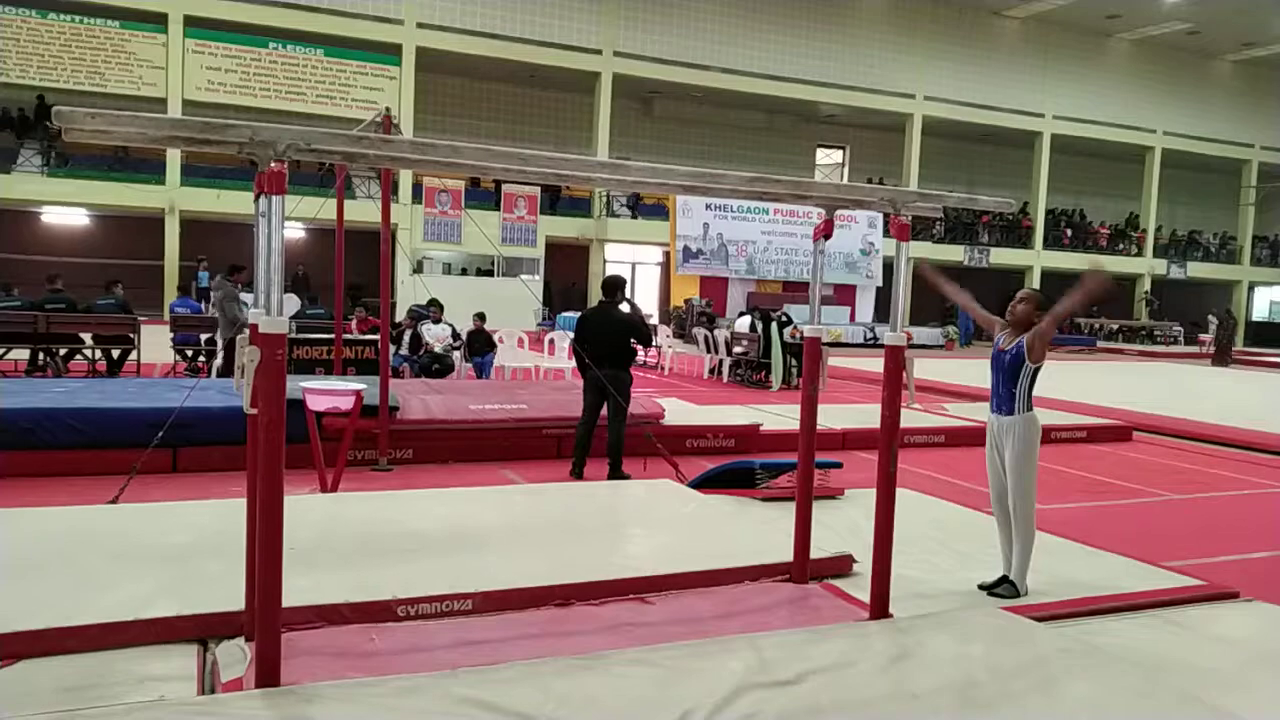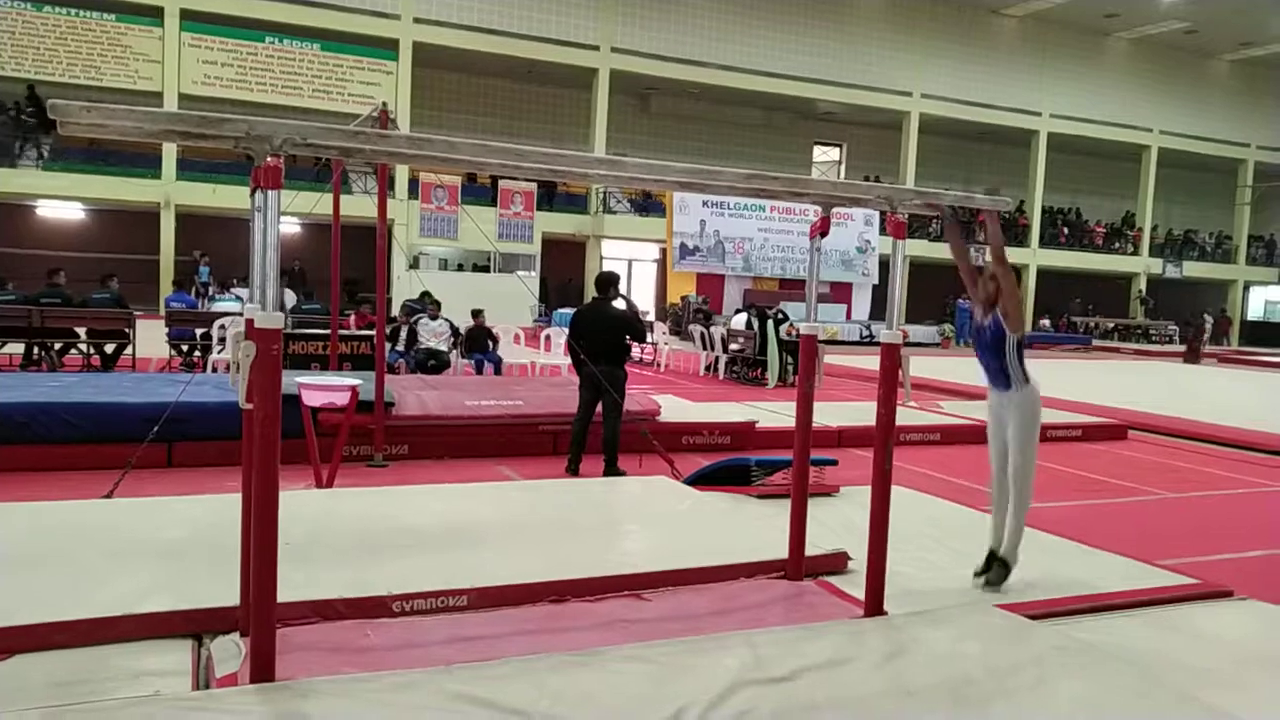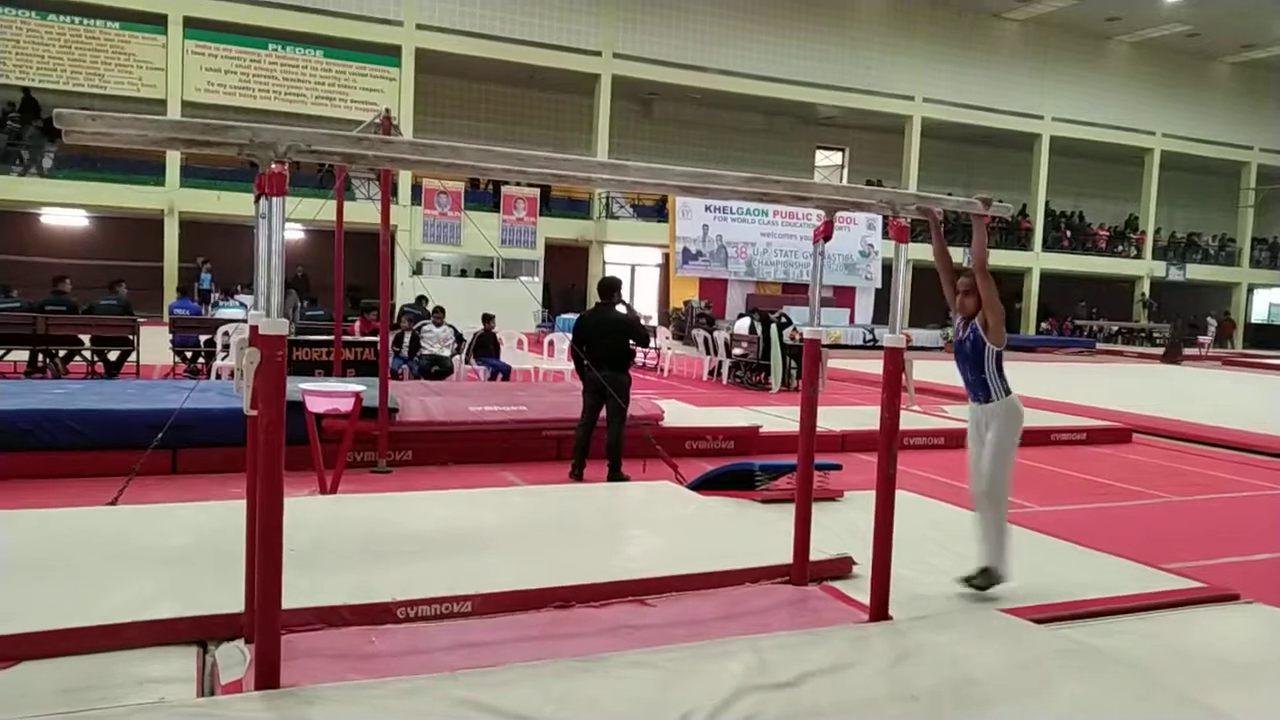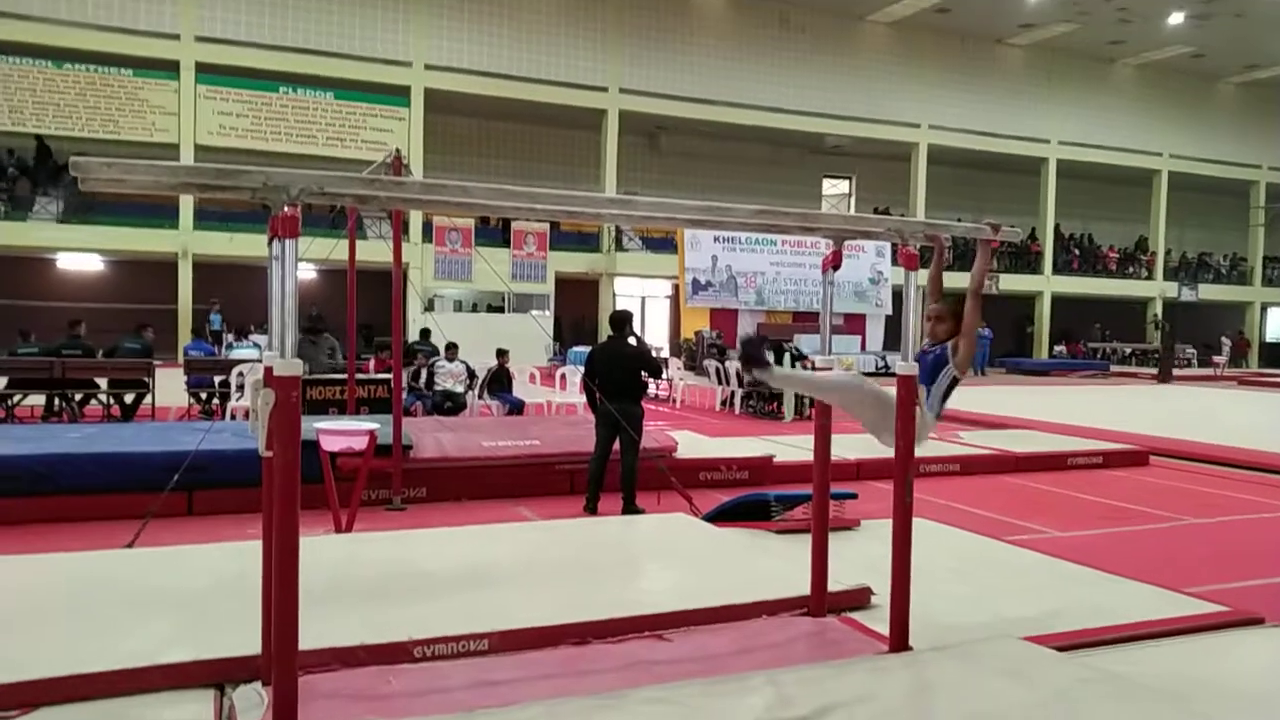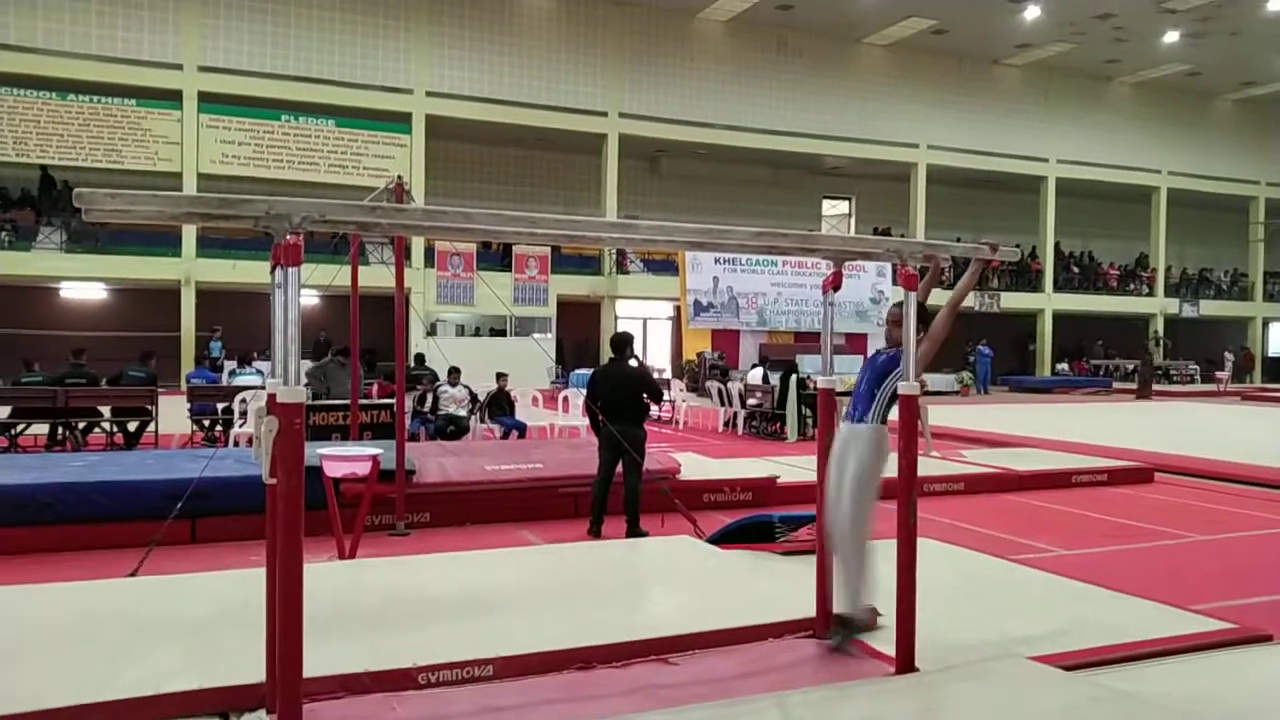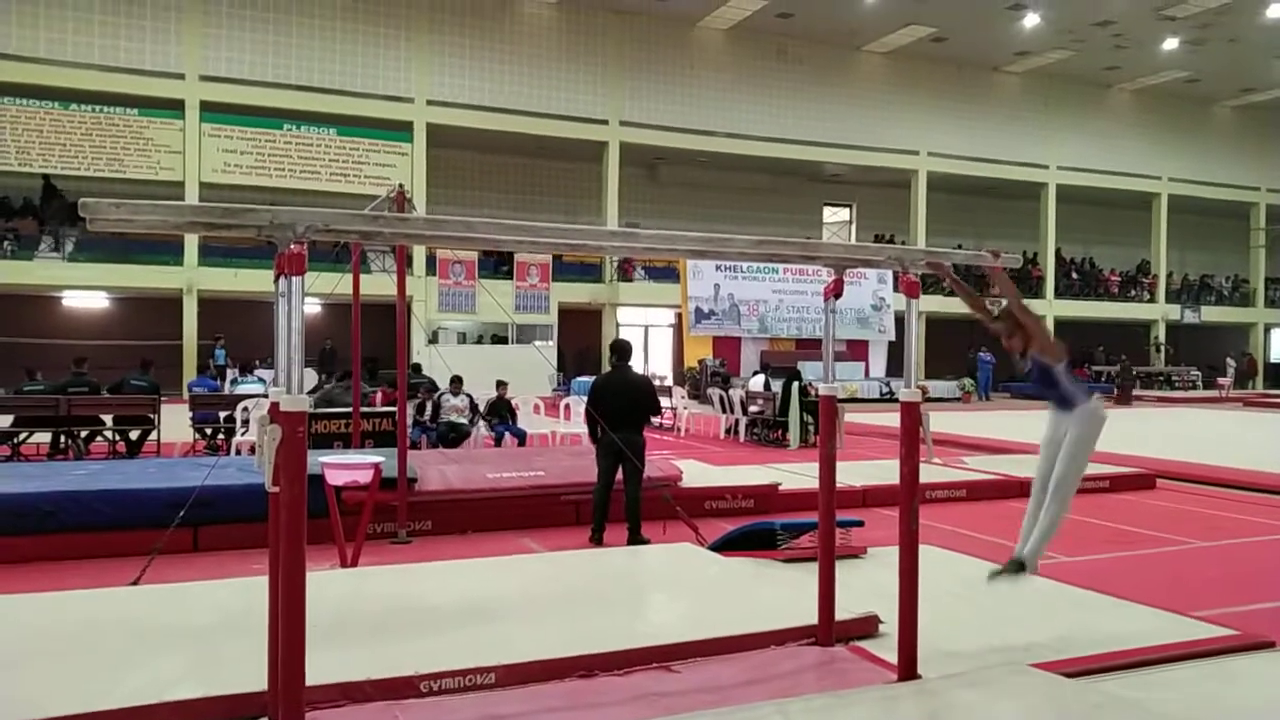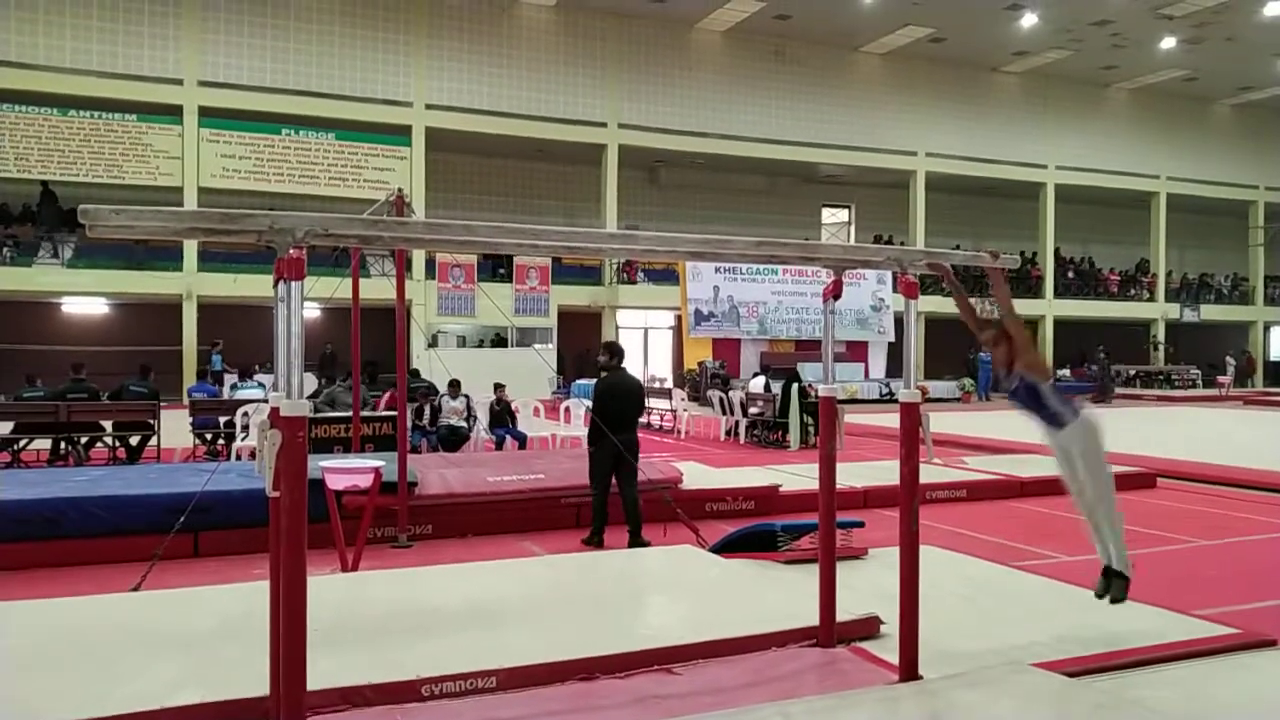
dt=0.5s
person 1, frame 1
left shoulder: (1035, 340)
right shoulder: (1000, 331)
left elbow: (1058, 314)
right elbow: (967, 302)
left wrist: (1087, 289)
right wrist: (933, 275)
left hip: (1019, 427)
right hip: (995, 425)
left knee: (1019, 506)
right knee: (999, 505)
left ankle: (1018, 580)
right ankle: (1009, 573)
person 1, frame 2
left shoulder: (1010, 309)
right shoulder: (980, 306)
left elbow: (1000, 258)
right elbow: (961, 256)
left wrist: (991, 215)
right wrist: (948, 216)
left hip: (1021, 400)
right hip: (998, 400)
left knee: (1019, 478)
right knee: (999, 478)
left ankle: (1008, 552)
right ankle: (996, 549)
person 1, frame 3
left shoulder: (991, 322)
right shoulder: (961, 318)
left elbow: (981, 270)
right elbow: (945, 269)
left wrist: (979, 223)
right wrist: (935, 227)
left hip: (1001, 411)
right hip: (977, 411)
left knee: (990, 488)
right knee: (980, 489)
left ankle: (994, 565)
right ankle: (991, 561)
person 1, frame 4
left shoulder: (961, 350)
right shoulder: (930, 346)
left elbow: (973, 293)
right elbow: (932, 295)
left wrist: (984, 249)
right wrist: (938, 253)
left hip: (913, 423)
right hip: (888, 414)
left knee: (850, 382)
left ankle: (765, 369)
person 1, frame 5
left shoulder: (914, 354)
right shoulder: (884, 353)
left elbow: (950, 307)
right elbow: (914, 300)
left wrist: (975, 267)
right wrist: (930, 272)
left hip: (867, 440)
right hip: (846, 435)
left knee: (852, 529)
right knee: (837, 522)
left ankle: (856, 613)
right ankle: (852, 610)
person 1, frame 6
left shoulder: (1043, 347)
right shoulder: (1020, 349)
left elbow: (1020, 309)
right elbow: (980, 310)
left wrist: (999, 274)
right wrist: (949, 278)
left hip: (1084, 413)
right hip: (1060, 415)
left knee: (1062, 485)
right knee: (1041, 485)
left ankle: (1027, 556)
right ankle: (1022, 554)
person 1, frame 7
left shoulder: (1029, 362)
right shoulder: (1004, 366)
left elbow: (1009, 317)
right elbow: (972, 320)
left wrist: (996, 276)
right wrist: (951, 281)
left hip: (1077, 431)
right hip: (1056, 436)
left knee: (1101, 500)
right knee: (1086, 501)
left ankle: (1118, 567)
right ankle: (1108, 564)
person 2, frame 1
left shoulder: (587, 316)
right shoulder: (627, 318)
left elbow: (578, 347)
right elbow: (647, 341)
left wrist: (585, 372)
right wrist: (639, 317)
left hip: (594, 373)
right hip: (618, 375)
left knee: (587, 419)
right knee: (616, 422)
left ankle: (577, 467)
right ankle: (615, 470)
person 2, frame 2
left shoulder: (581, 313)
right shoulder: (620, 315)
left elbow: (572, 344)
right elbow: (641, 337)
left wrist: (580, 369)
right wrist: (634, 313)
left hip: (589, 370)
right hip: (612, 371)
left knee: (582, 415)
right knee: (611, 419)
left ankle: (573, 463)
right ankle: (610, 467)
person 2, frame 3
left shoulder: (585, 318)
right shoulder: (623, 319)
left elbow: (576, 349)
right elbow: (645, 341)
left wrist: (583, 375)
right wrist: (635, 319)
left hip: (593, 375)
right hip: (616, 376)
left knee: (586, 421)
right knee: (615, 424)
left ankle: (577, 468)
right ankle: (614, 472)
person 2, frame 4
left shoulder: (597, 351)
right shoulder: (636, 351)
left elbow: (588, 382)
right elbow: (657, 372)
left wrist: (595, 408)
right wrist: (645, 348)
left hip: (606, 408)
right hip: (630, 409)
left knee: (599, 454)
right knee: (629, 457)
left ankle: (591, 502)
right ankle: (628, 504)
person 2, frame 5
left shoulder: (599, 373)
right shoulder: (637, 373)
left elbow: (590, 405)
right elbow: (658, 397)
left wrist: (598, 430)
left hip: (608, 431)
right hip: (632, 431)
left knee: (602, 477)
right knee: (632, 479)
left ankle: (595, 525)
right ankle: (632, 527)
person 2, frame 6
left shoulder: (601, 381)
right shoulder: (642, 381)
left elbow: (591, 413)
right elbow: (656, 410)
left wrist: (595, 438)
left hip: (608, 439)
right hip: (634, 439)
left knee: (603, 485)
right knee: (633, 488)
left ankle: (597, 533)
right ankle: (634, 534)
person 2, frame 7
left shoulder: (604, 383)
right shoulder: (635, 383)
left elbow: (597, 416)
right elbow: (639, 412)
left wrist: (592, 442)
left hip: (606, 442)
right hip: (629, 439)
left knee: (599, 489)
right knee: (630, 488)
left ankle: (596, 535)
right ankle: (635, 536)
